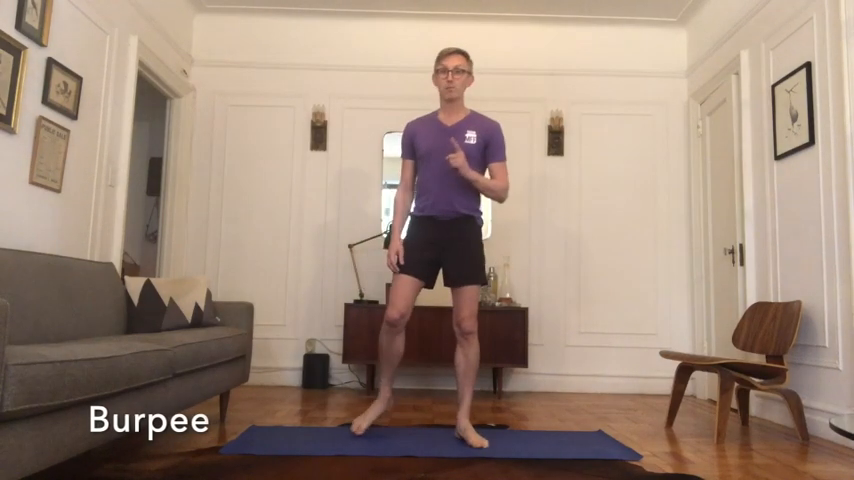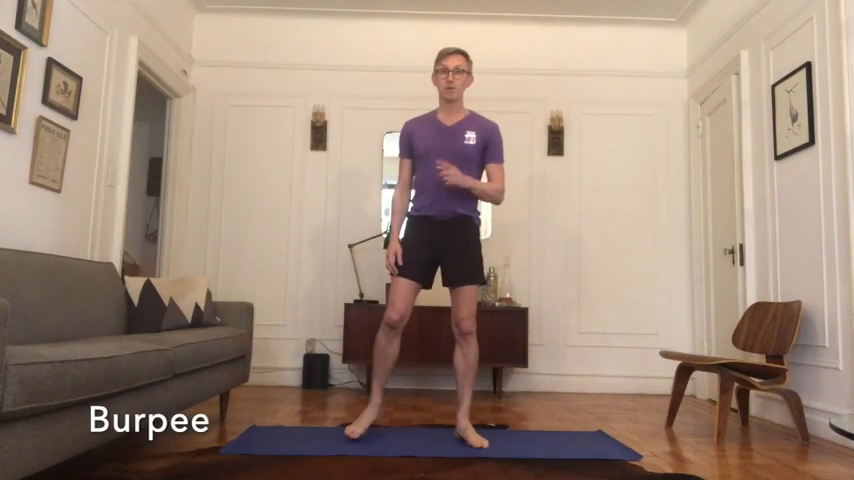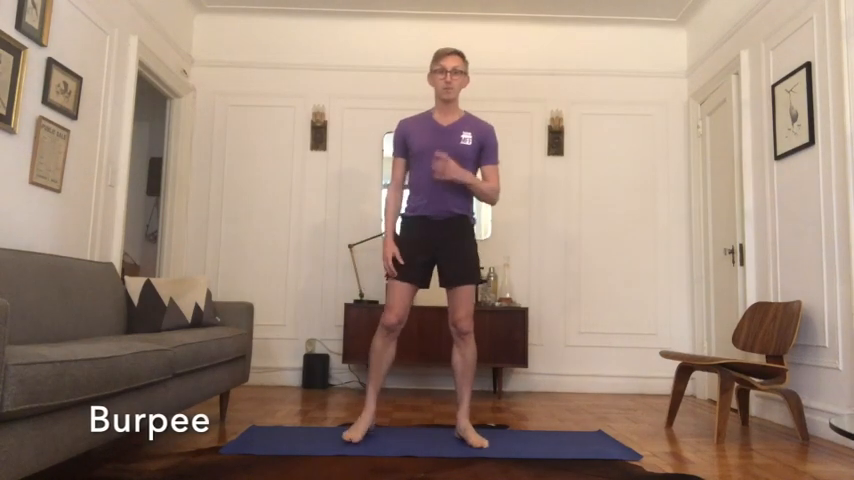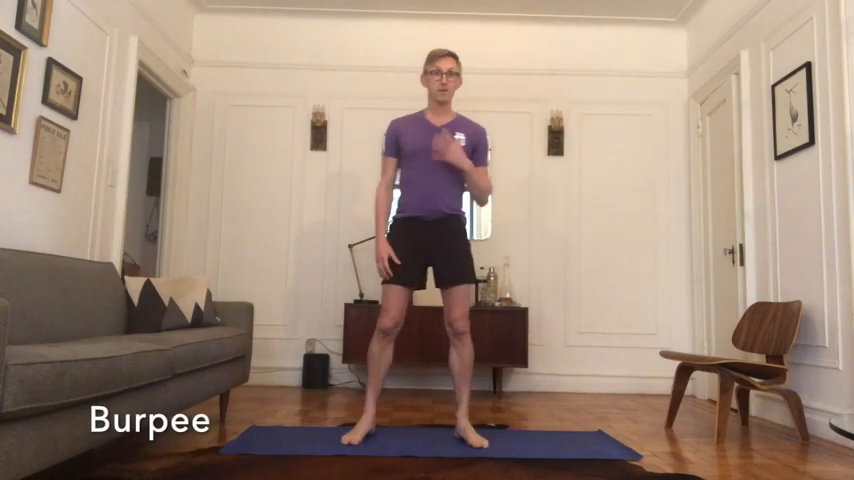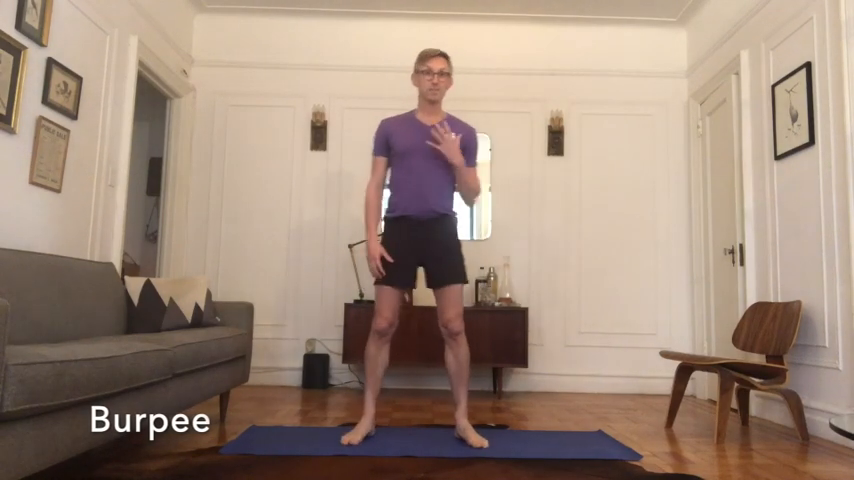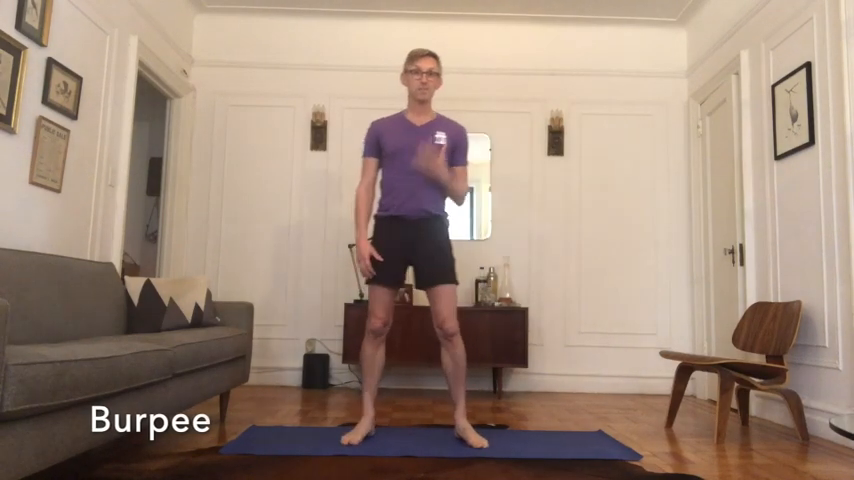
dt=0.1s
person 1, frame 1
left shoulder: (487, 129)
right shoulder: (415, 129)
left elbow: (501, 191)
right elbow: (405, 188)
left wrist: (469, 172)
right wrist: (396, 236)
left hip: (464, 231)
right hip: (422, 229)
left knee: (466, 328)
right knee: (394, 317)
left ankle: (463, 419)
right ankle: (383, 395)
person 1, frame 2
left shoulder: (486, 130)
right shoulder: (413, 128)
left elbow: (498, 193)
right elbow: (403, 188)
left wrist: (465, 180)
right wrist: (394, 237)
left hip: (463, 231)
right hip: (420, 229)
left knee: (465, 328)
right knee: (393, 319)
left ankle: (463, 419)
right ankle: (374, 405)
person 1, frame 3
left shoulder: (481, 131)
right shoulder: (408, 128)
left elbow: (493, 194)
right elbow: (396, 187)
left wrist: (462, 176)
right wrist: (389, 236)
left hip: (458, 231)
right hip: (414, 229)
left knee: (463, 328)
right knee: (390, 322)
left ankle: (463, 419)
right ankle: (368, 411)
person 1, frame 4
left shoulder: (474, 133)
right shoulder: (400, 127)
left elbow: (483, 196)
right elbow: (385, 187)
left wrist: (464, 164)
right wrist: (381, 238)
left hip: (451, 231)
right hip: (407, 229)
left knee: (459, 328)
right knee: (387, 325)
left ankle: (463, 419)
right ankle: (369, 415)
person 1, frame 5
left shoulder: (464, 133)
right shoulder: (390, 127)
left elbow: (471, 196)
right elbow: (375, 186)
left wrist: (457, 159)
right wrist: (371, 237)
left hip: (441, 231)
right hip: (398, 229)
left knee: (453, 328)
right knee: (382, 326)
left ankle: (462, 419)
right ankle: (368, 416)
person 1, frame 6
left shoulder: (454, 132)
right shoulder: (381, 128)
left elbow: (460, 195)
right elbow: (366, 187)
left wrist: (443, 175)
right wrist: (361, 236)
left hip: (432, 230)
right hip: (389, 229)
left knee: (448, 328)
right knee: (377, 326)
left ankle: (461, 418)
right ankle: (367, 417)
